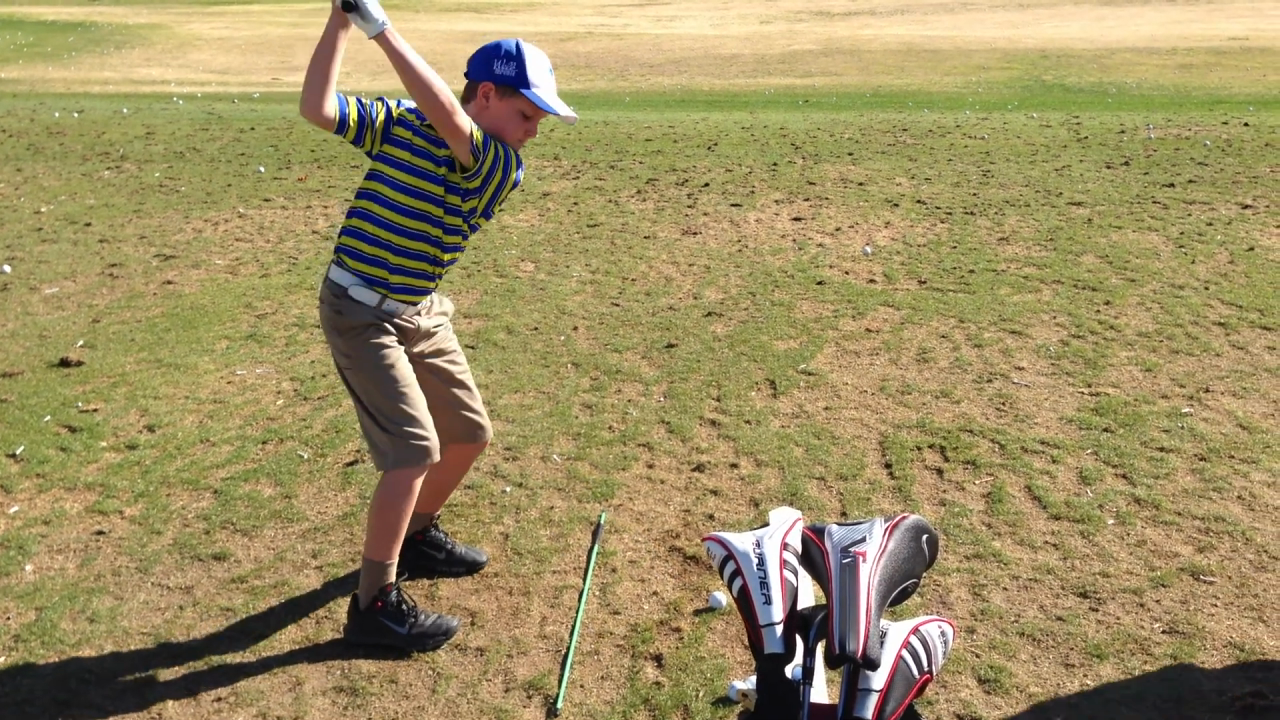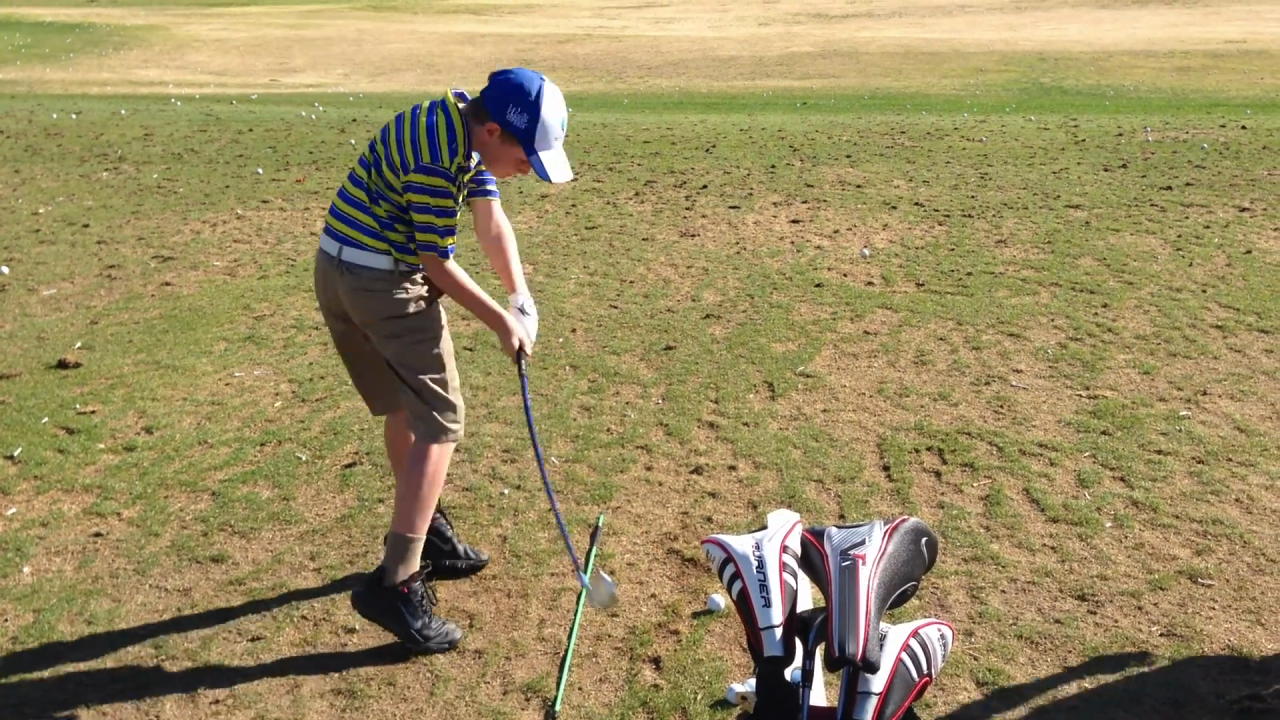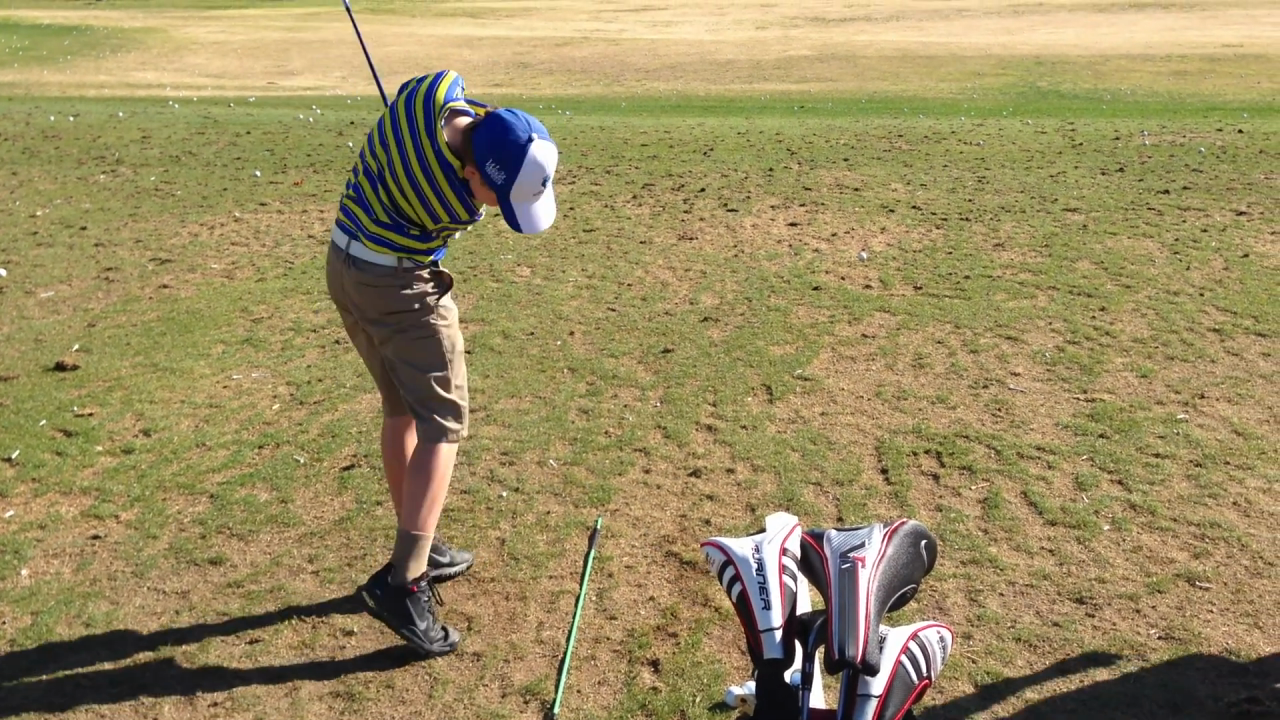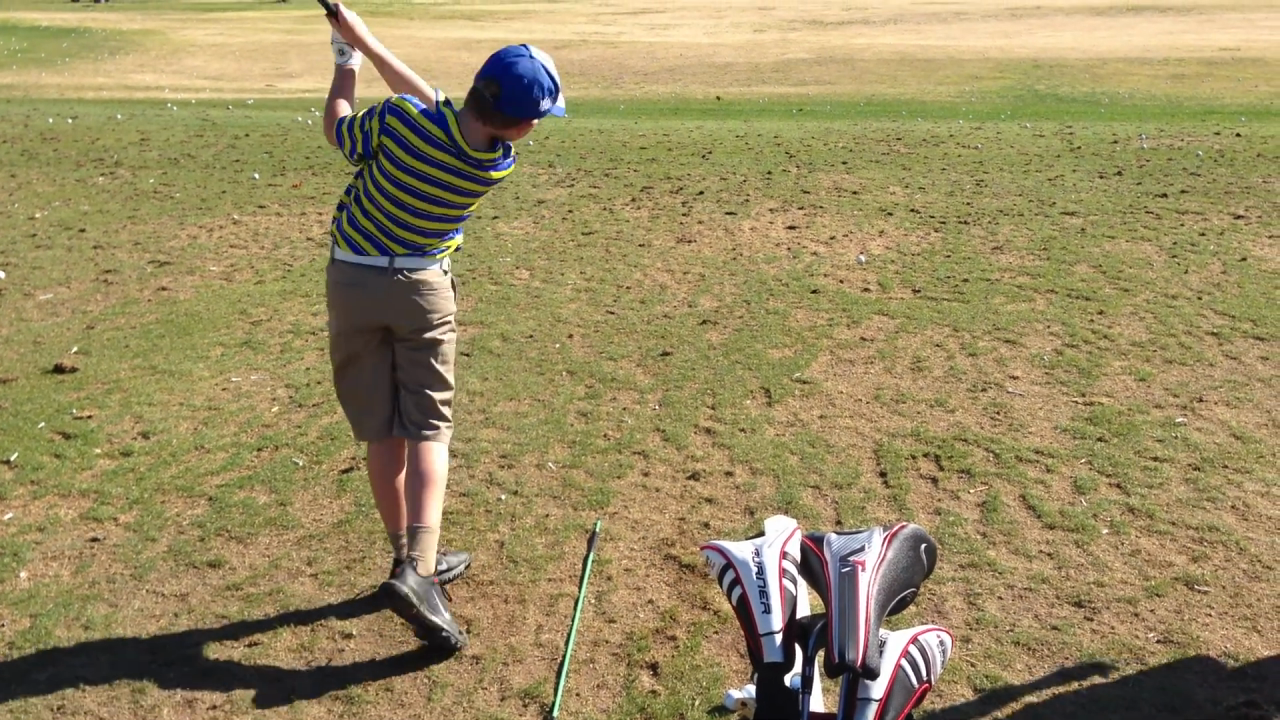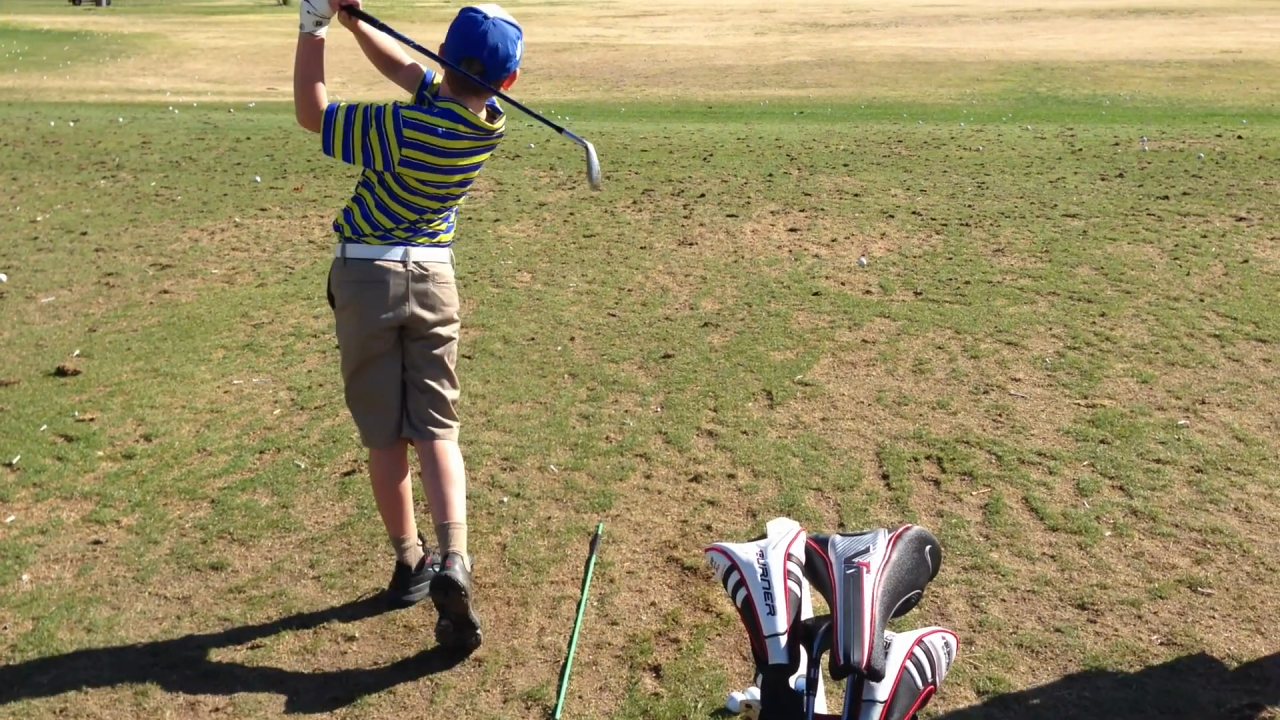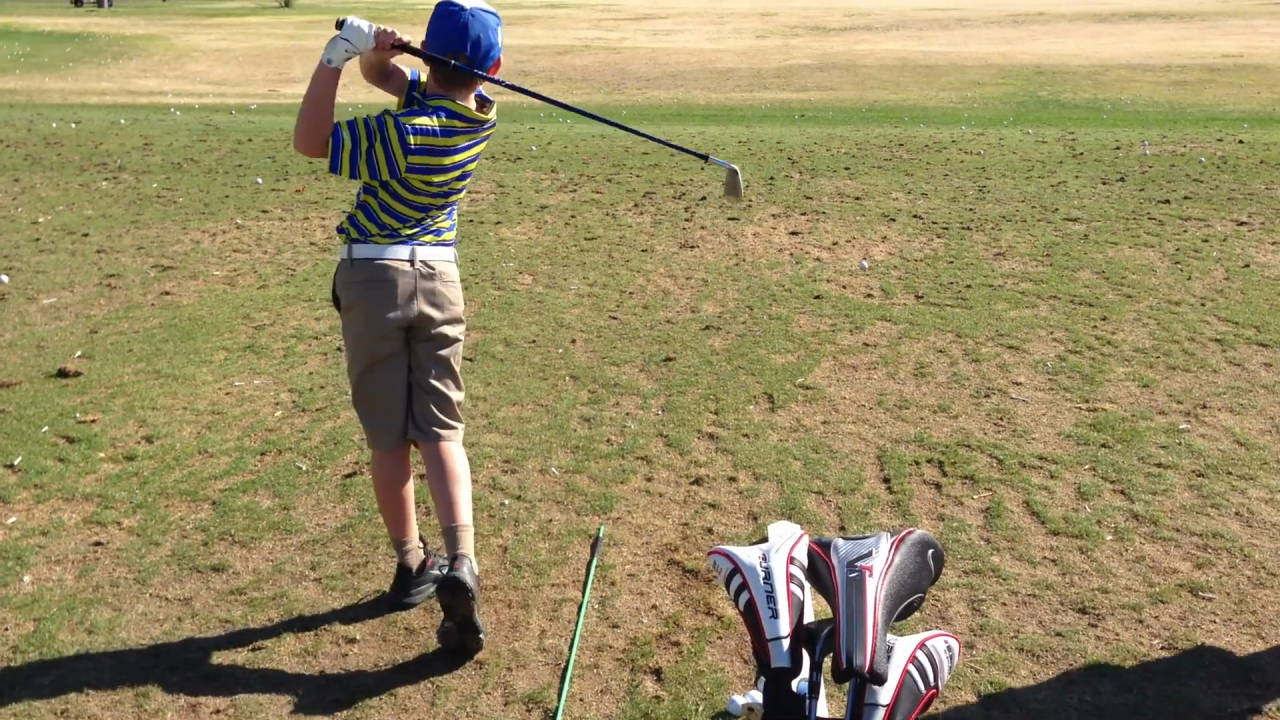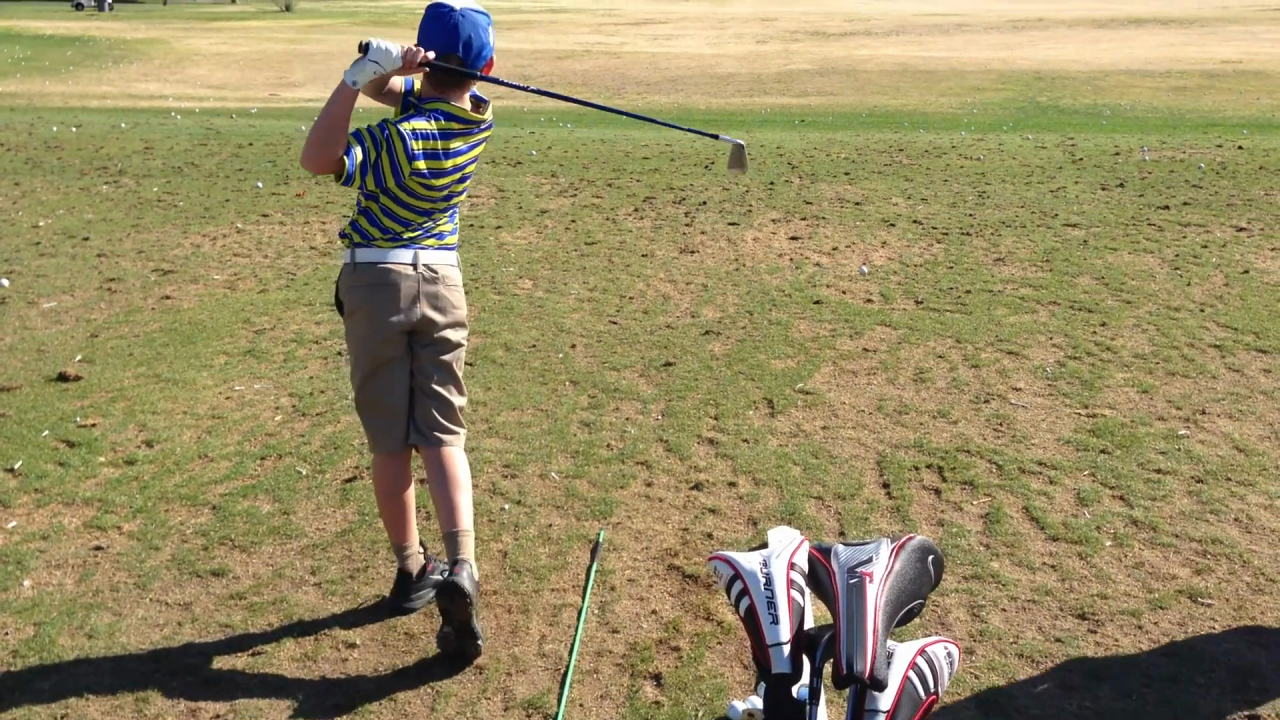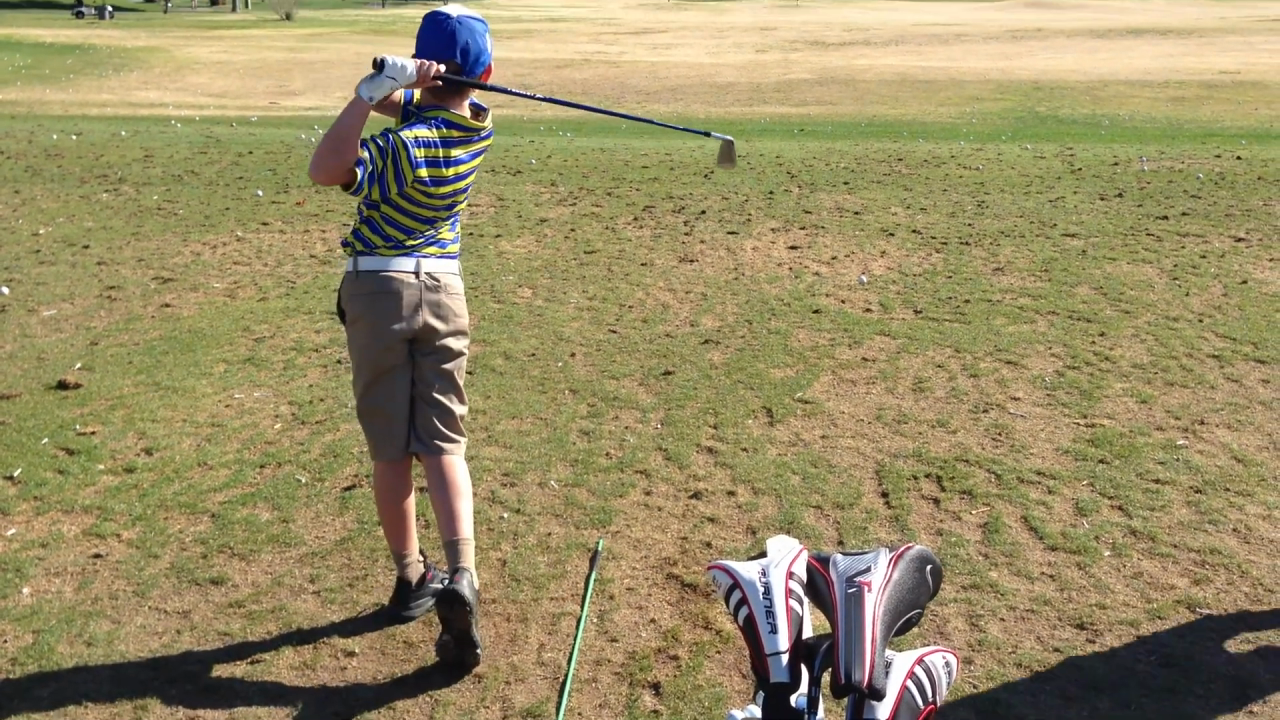
dt=0.2s
person 1, frame 1
left shoulder: (501, 168)
right shoulder: (397, 122)
left elbow: (446, 118)
right elbow: (317, 107)
left hip: (418, 312)
right hip: (359, 311)
left knee: (469, 433)
right knee: (413, 448)
left ankle: (416, 535)
right ankle: (374, 602)
person 1, frame 2
left shoulder: (454, 114)
right shoulder: (435, 162)
left elbow: (491, 220)
right elbow: (433, 264)
left wrist: (521, 298)
right wrist: (498, 319)
left hip: (338, 273)
right hip: (385, 284)
left knee: (407, 407)
right knee: (439, 422)
left ankle: (423, 532)
right ankle: (396, 582)
person 1, frame 3
left shoulder: (433, 91)
right shoulder: (453, 204)
left hip: (347, 268)
right hip: (404, 284)
left knee: (402, 409)
right knee: (440, 424)
left ankle: (416, 549)
right ankle: (404, 580)
person 1, frame 4
left shoulder: (399, 120)
right shoulder: (494, 165)
left elbow: (337, 129)
left wrist: (346, 55)
left hip: (351, 283)
right hip: (420, 290)
left knee: (382, 429)
right knee: (426, 428)
left ankle: (409, 556)
right ankle: (417, 569)
person 1, frame 5
left shoulder: (402, 127)
right shoulder: (492, 126)
left elbow: (311, 113)
right elbow: (408, 73)
left hip: (363, 280)
right hip: (431, 280)
left knee: (385, 436)
right knee: (436, 428)
left ankle: (411, 563)
right ankle: (453, 562)
person 1, frame 6
left shoulder: (404, 132)
right shoulder: (481, 113)
left elbow: (308, 141)
right elbow: (386, 75)
left wrist: (335, 56)
left hip: (372, 278)
right hip: (437, 278)
left knee: (389, 436)
right knee: (441, 430)
left ankle: (413, 565)
right ankle: (460, 563)
person 1, frame 7
left shoulder: (404, 138)
right shoulder: (477, 114)
left elbow: (317, 160)
right elbow: (388, 91)
left wrist: (358, 72)
right wrist: (374, 73)
left hip: (376, 283)
right hip: (441, 282)
left knee: (390, 440)
right knee: (442, 434)
left ankle: (413, 570)
right ankle: (459, 569)
person 1, frame 8
left shoulder: (408, 146)
right shoulder: (477, 122)
left elbow: (324, 171)
right elbow: (390, 104)
left wrist: (375, 87)
right wrist: (383, 89)
left hip: (377, 290)
right hip: (442, 290)
left knee: (390, 448)
right knee: (443, 443)
left ankle: (411, 578)
right ankle: (460, 576)
